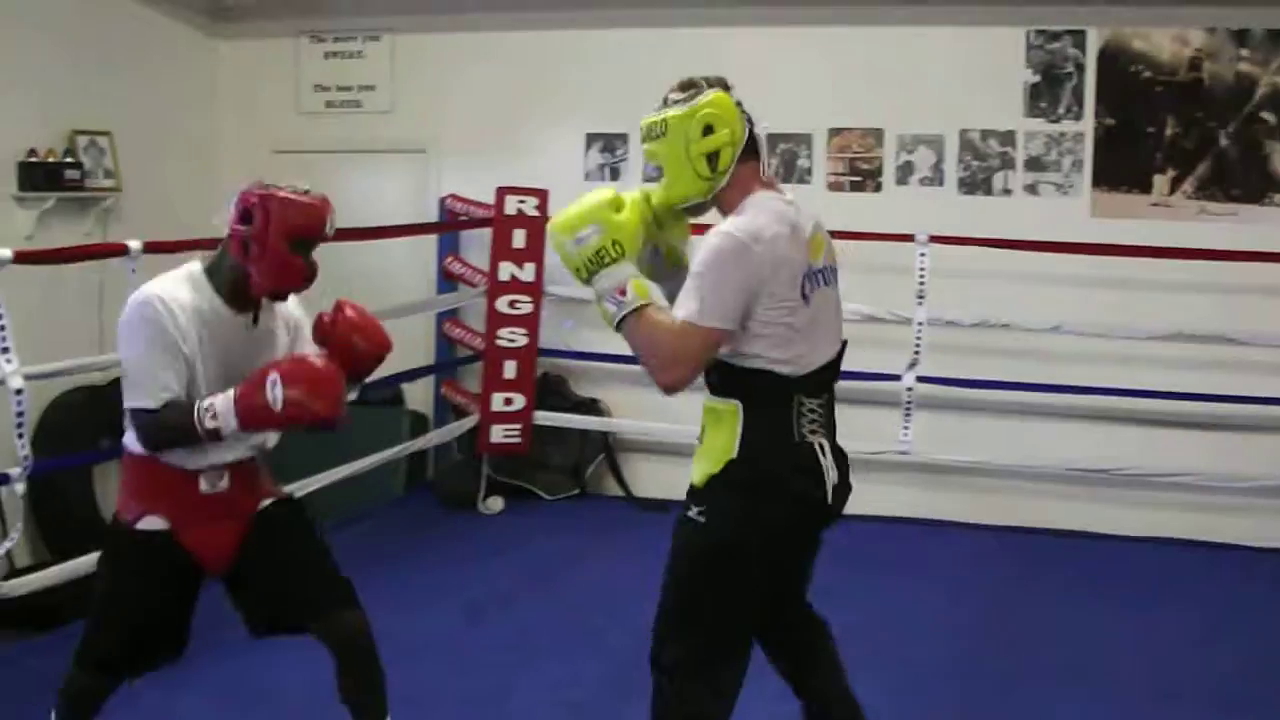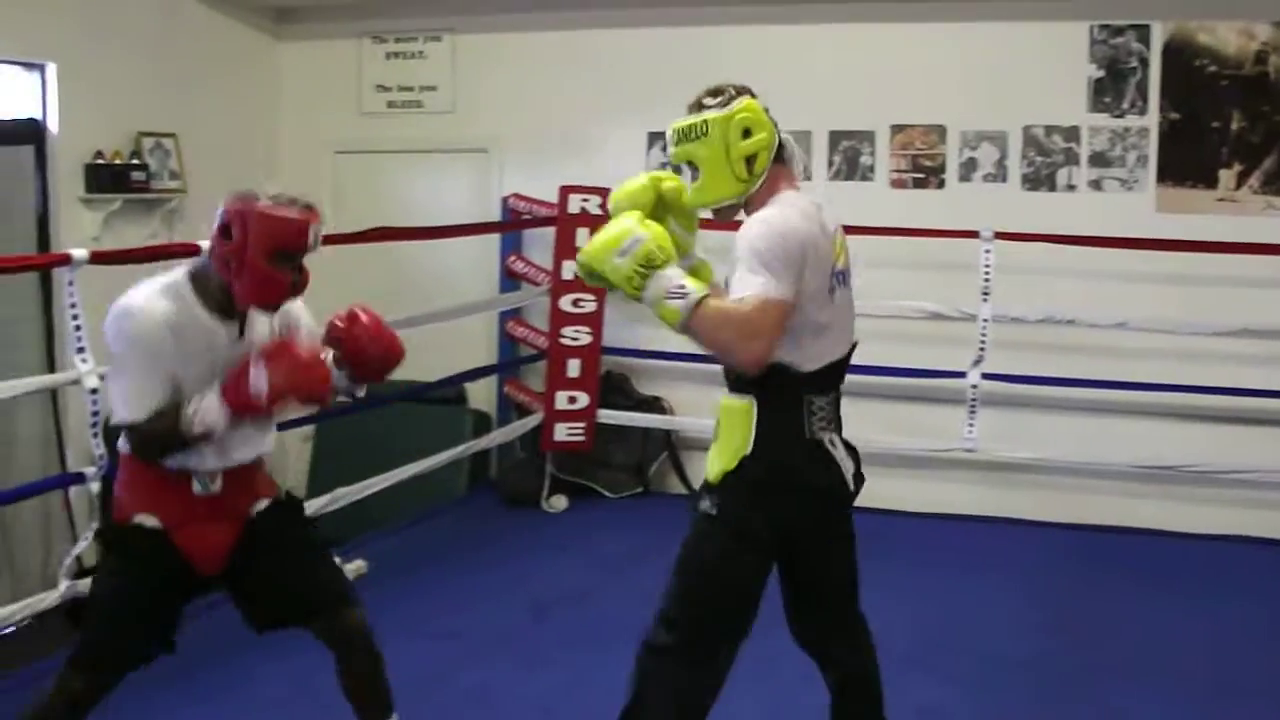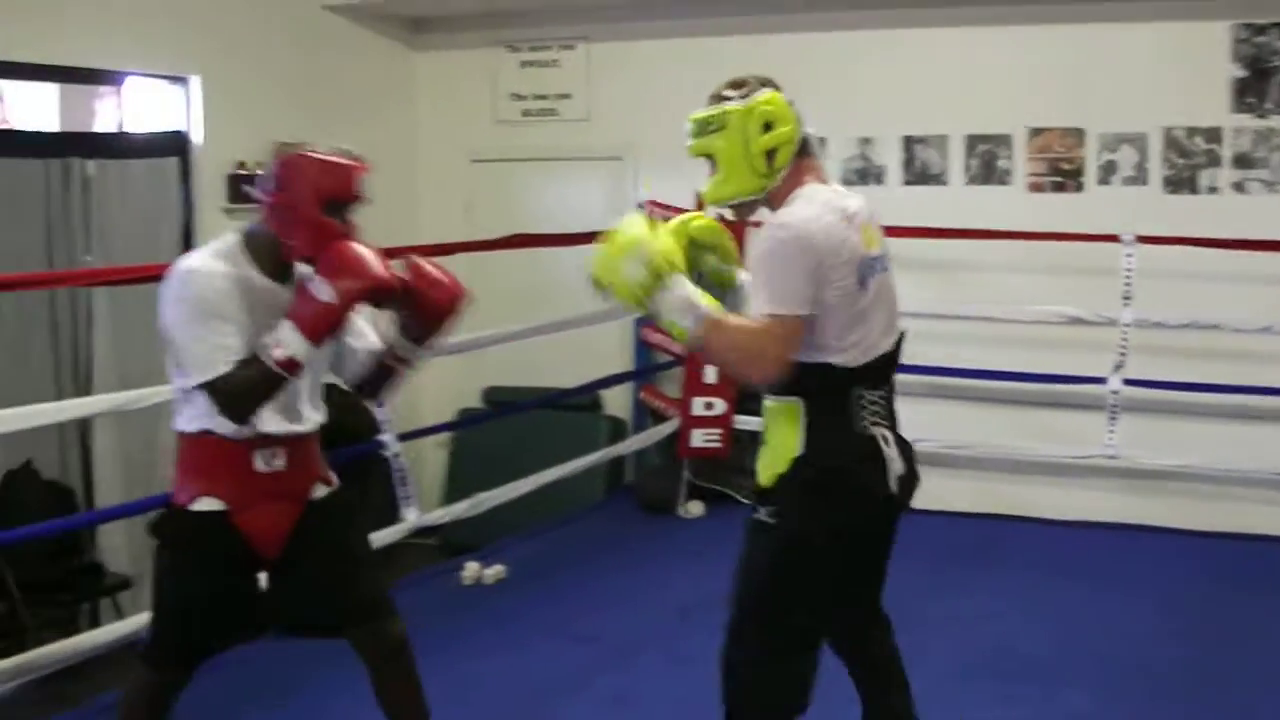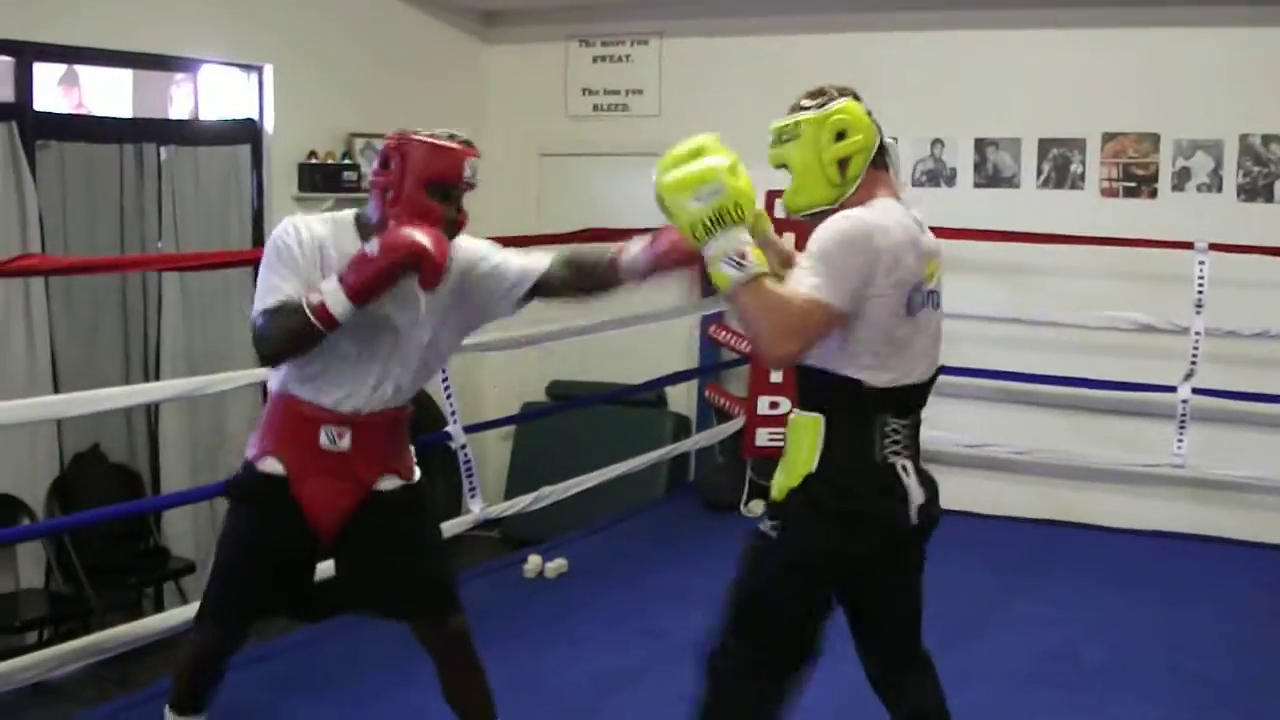
dt=0.5s
person 1, frame 1
left shoulder: (739, 238)
right shoulder: (800, 223)
left elbow: (672, 366)
left wrist: (610, 273)
right wrist: (662, 253)
left hip: (752, 478)
right hip: (809, 467)
left knee: (690, 656)
right knee: (783, 618)
person 1, frame 2
left shoulder: (774, 229)
right shoulder: (811, 221)
left elbow: (746, 344)
right elbow: (736, 313)
left wrist: (654, 278)
right wrist: (677, 251)
left hip: (767, 470)
right hip: (819, 463)
left knee: (684, 648)
right knee: (830, 620)
person 1, frame 3
left shoulder: (793, 230)
right shoulder: (848, 210)
left elbow: (764, 363)
left wrist: (666, 293)
right wrist: (724, 266)
left hip: (820, 473)
right hip: (873, 461)
left knee: (763, 660)
right knee: (856, 623)
person 1, frame 4
left shoulder: (854, 232)
right shoulder: (913, 236)
left elbow: (780, 340)
right elbow: (799, 297)
left wrist: (726, 238)
right wrist: (735, 231)
left hip: (832, 495)
right hip: (899, 495)
left knee: (744, 669)
right knee: (900, 664)
person 2, frame 1
left shoulder: (282, 307)
right shoulder: (160, 305)
left elbow: (311, 402)
right elbow: (153, 428)
left wrist: (341, 361)
right wrist: (246, 405)
left hip: (248, 492)
right hip: (161, 506)
left knee: (350, 629)
right knee: (102, 665)
person 2, frame 2
left shoulder: (280, 309)
right shoulder: (141, 316)
left elbow: (307, 380)
right elbow: (143, 443)
left wrist: (351, 362)
right wrist: (235, 398)
left hip: (248, 496)
right hip: (160, 508)
left knee: (348, 628)
right knee: (95, 668)
person 2, frame 3
left shoulder: (317, 275)
right shoulder: (200, 277)
left elbow: (369, 384)
right elbow: (234, 401)
left wrist: (412, 330)
right wrist: (307, 322)
left hip: (302, 478)
right hip: (218, 489)
left knee: (384, 634)
right knee: (170, 662)
person 2, frame 4
left shoulder: (459, 259)
right shoulder: (302, 239)
left elbow: (558, 275)
right elbow: (270, 346)
left wrist: (651, 253)
right wrist: (352, 284)
left hip: (380, 463)
right hip: (289, 458)
left knee: (442, 626)
right knee: (225, 622)
